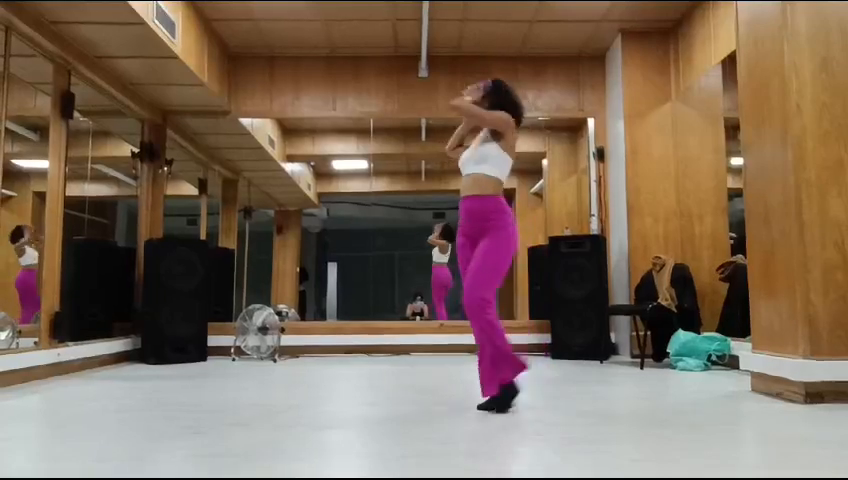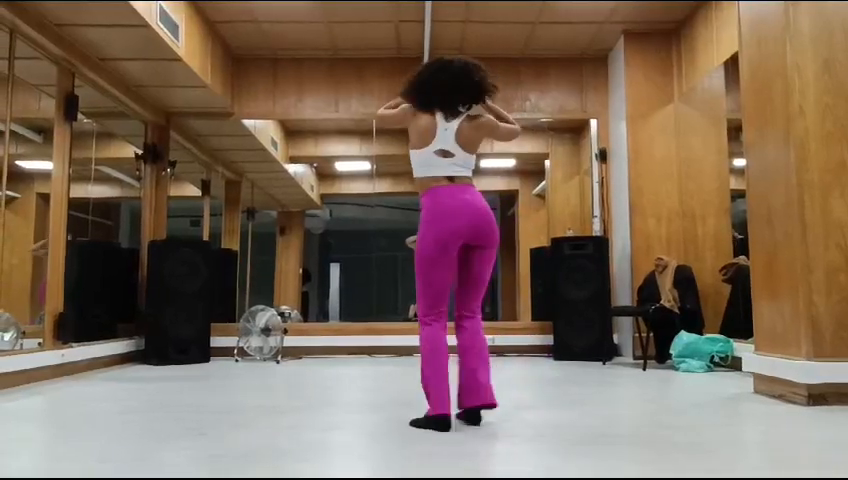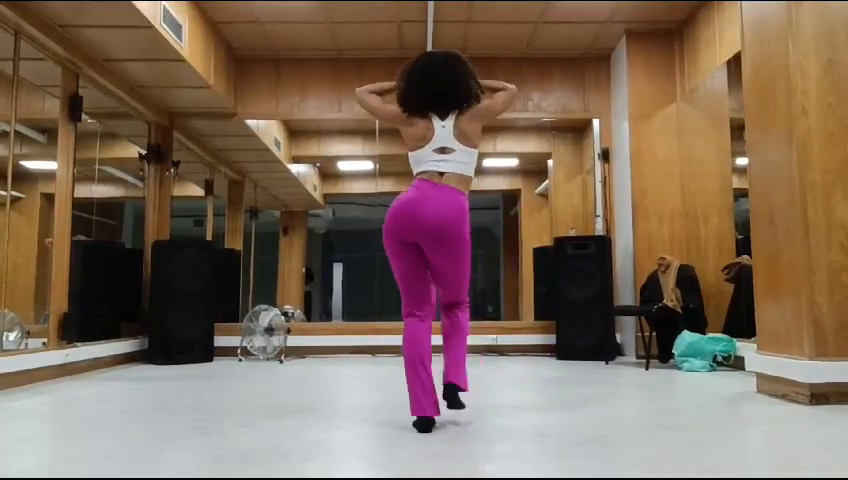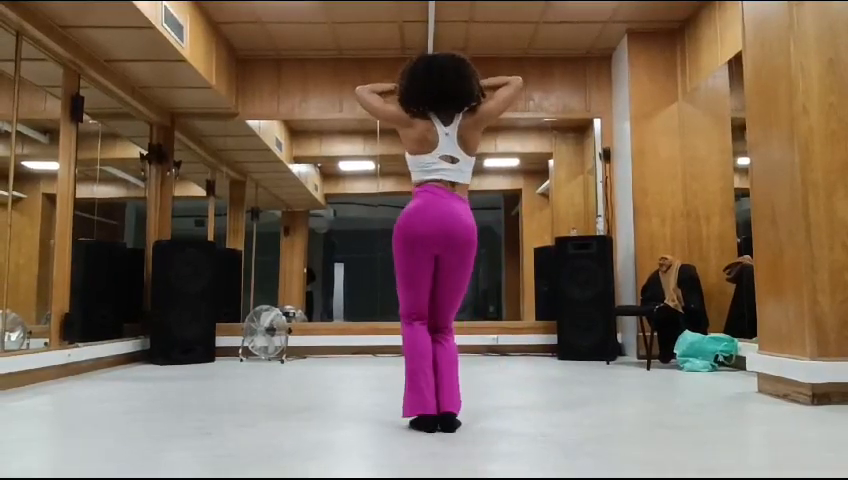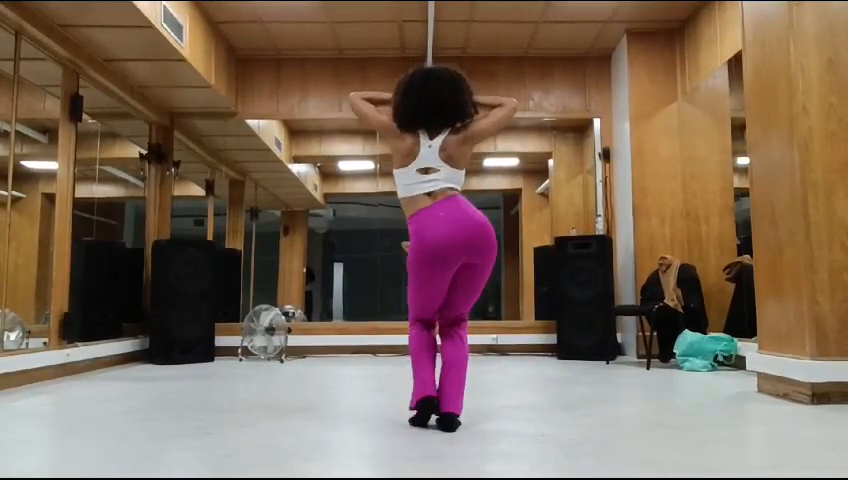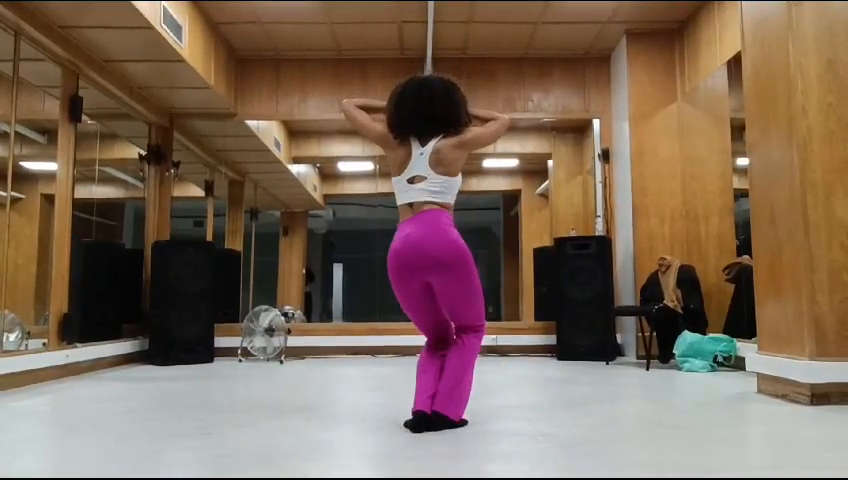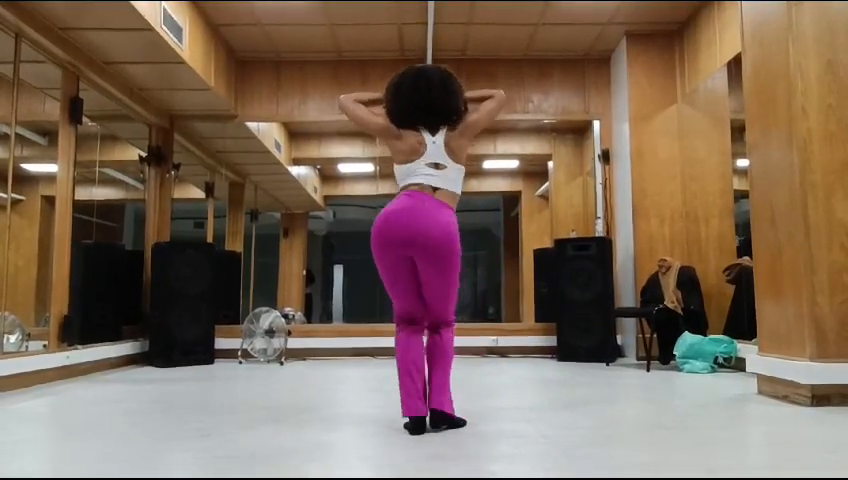
dt=0.4s
person 1, frame 1
left shoulder: (504, 123)
right shoulder: (478, 138)
left elbow: (459, 106)
right elbow: (450, 148)
left wrist: (470, 101)
right wrist: (467, 125)
left hip: (494, 224)
right hip: (467, 225)
left knee: (477, 302)
right knee: (478, 306)
left ankle: (508, 373)
right ankle: (496, 385)
person 1, frame 2
left shoulder: (416, 116)
right shoulder: (477, 123)
left elbow: (382, 112)
right elbow: (515, 130)
left wrist: (418, 95)
right wrist: (486, 102)
left hip: (439, 214)
right hip: (478, 210)
left knee: (431, 316)
right knee: (469, 313)
left ankle: (439, 409)
right ankle: (475, 398)
person 1, frame 3
left shoulder: (410, 121)
right shoulder: (473, 116)
left elbow: (362, 93)
right elbow: (510, 90)
left wrist: (400, 84)
right wrist: (473, 83)
left hip: (405, 209)
right hip: (449, 214)
left knee: (417, 312)
right knee: (455, 303)
left ankle: (424, 410)
right ankle: (453, 383)
person 1, frame 4
left shoulder: (410, 123)
right shoulder: (473, 122)
left elbow: (362, 92)
right elbow: (515, 83)
left wrist: (400, 86)
right wrist: (476, 85)
left hip: (419, 217)
right hip: (461, 223)
left knee: (414, 319)
right knee: (442, 326)
left ankle: (424, 409)
right ankle: (448, 410)
person 1, frame 5
left shoulder: (398, 137)
right shoulder: (462, 139)
left elbow: (355, 98)
right elbow: (510, 105)
left wrist: (395, 98)
right wrist: (471, 100)
left hip: (428, 238)
right hip: (472, 226)
left knee: (421, 322)
right knee: (455, 323)
left ankle: (425, 396)
right ankle: (449, 410)
person 1, frame 6
left shoulder: (395, 146)
right shoulder: (456, 144)
left elbow: (348, 105)
right elbow: (503, 121)
left wrist: (390, 105)
right wrist: (464, 112)
left hip: (402, 248)
right hip: (440, 240)
left knee: (438, 338)
right knee: (471, 329)
left ankle: (423, 409)
right ankle: (446, 411)
person 1, frame 7
left shoulder: (398, 135)
right shoulder: (460, 133)
left elbow: (346, 101)
right elbow: (499, 96)
left wrist: (385, 97)
right wrist: (458, 96)
left hip: (396, 221)
right hip: (441, 230)
left knee: (409, 321)
right knee: (441, 322)
left ankle: (416, 413)
right ankle: (442, 408)
